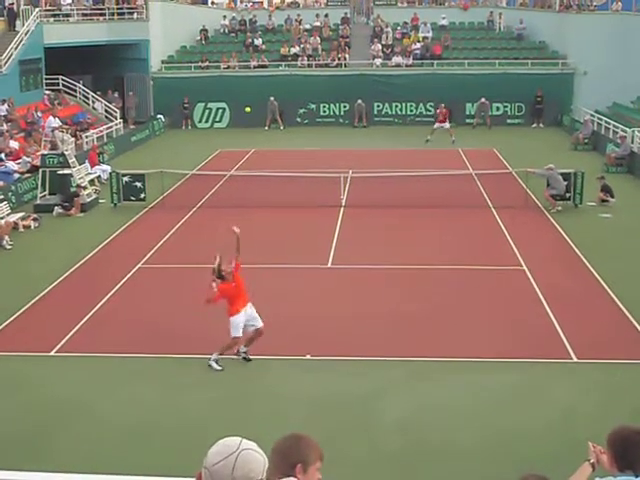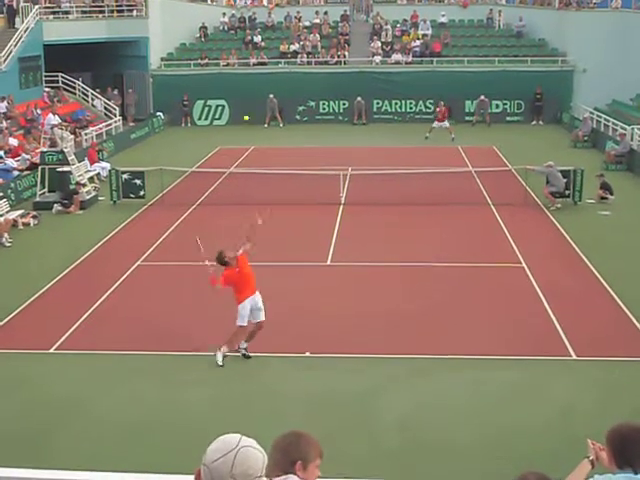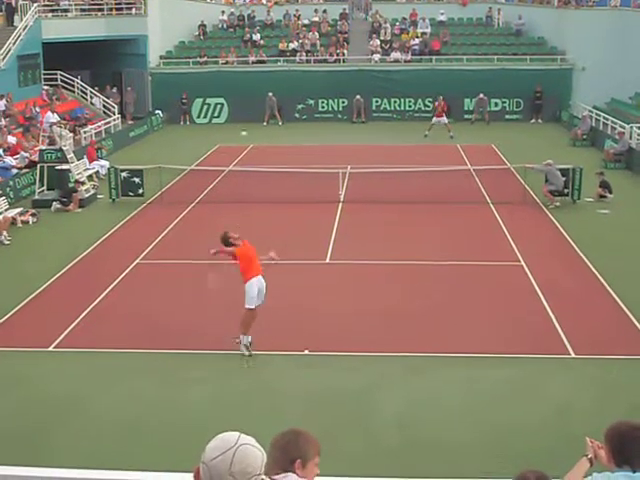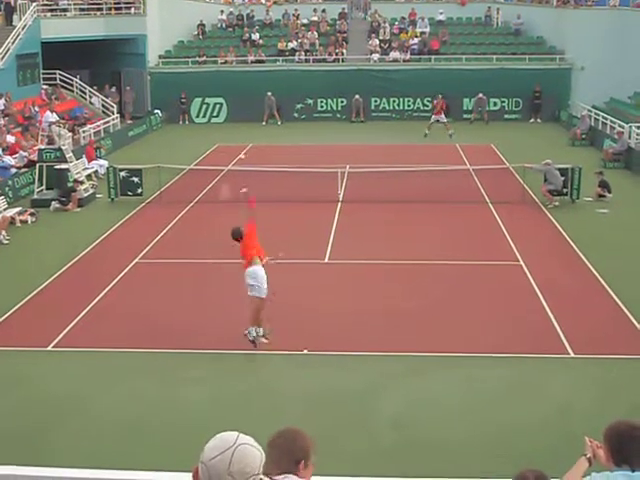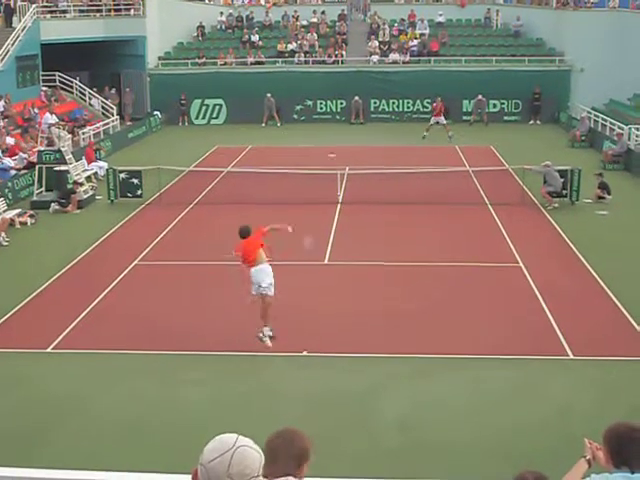
dt=0.1s
person 1, frame 1
left shoulder: (235, 272)
right shoulder: (221, 287)
left elbow: (237, 253)
right elbow: (209, 301)
left wrist: (237, 236)
right wrist: (214, 288)
left hip: (248, 307)
right hip: (236, 313)
left knee: (260, 331)
right knee: (235, 340)
left ankle: (242, 350)
right ankle: (214, 358)
person 1, frame 2
left shoulder: (240, 259)
right shoulder: (226, 274)
left elbow: (249, 243)
right elbow: (215, 286)
left wrist: (254, 226)
right wrist: (212, 277)
left hip: (255, 297)
right hip: (244, 301)
left knee: (259, 325)
right knee: (241, 328)
left ankle: (242, 345)
right ankle: (222, 351)
person 1, frame 3
left shoulder: (244, 244)
right shoulder: (236, 250)
left elbow: (254, 258)
left wrist: (267, 257)
left hip: (258, 279)
right hip: (252, 281)
left knee: (255, 310)
right knee: (250, 309)
left ankle: (246, 339)
right ankle: (244, 339)
person 1, frame 4
left shoulder: (243, 245)
right shoulder: (249, 238)
right elbow: (251, 214)
left wrist: (262, 261)
right wrist: (248, 197)
left hip: (253, 271)
right hip: (256, 271)
left knee: (260, 301)
right knee: (259, 301)
left ankle: (259, 331)
right ankle: (252, 330)
person 1, frame 5
left shoulder: (239, 248)
right shoulder: (254, 237)
left elbow: (245, 263)
right elbow: (270, 228)
right wrist: (285, 227)
left hip: (254, 271)
right hip: (263, 268)
left knee: (265, 299)
right knee: (267, 299)
left ankle: (266, 330)
right ankle: (265, 331)
